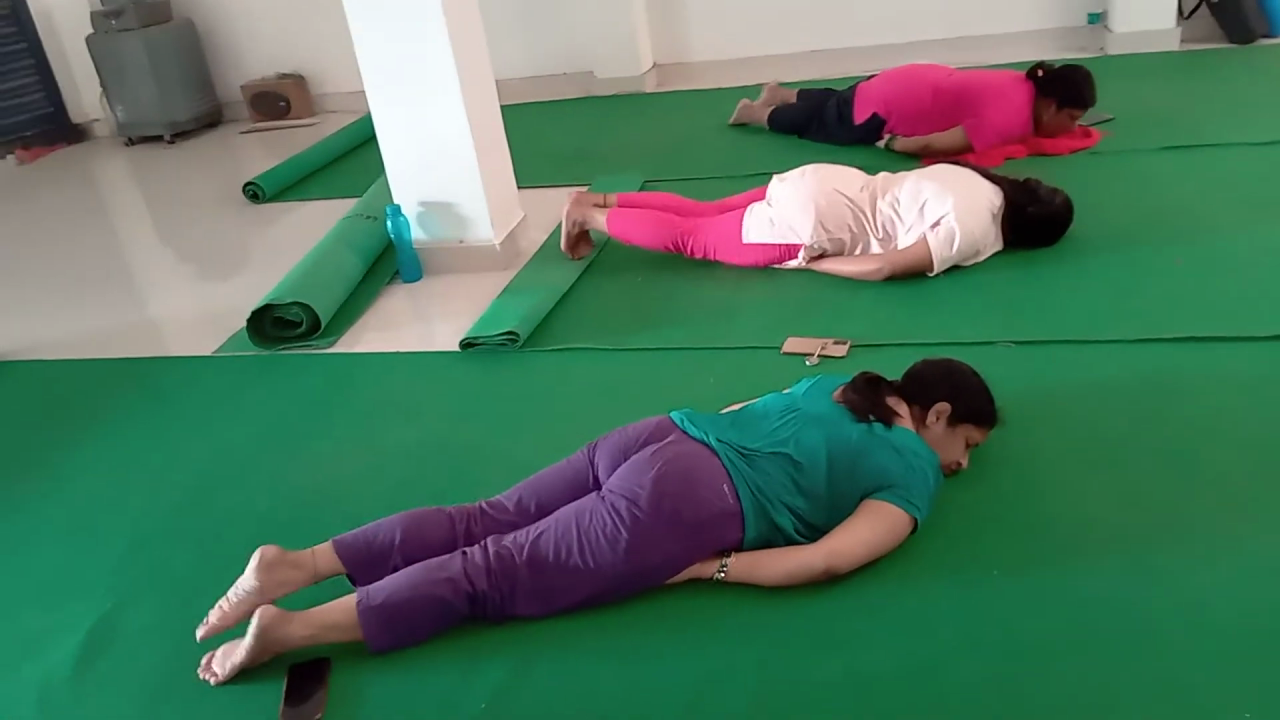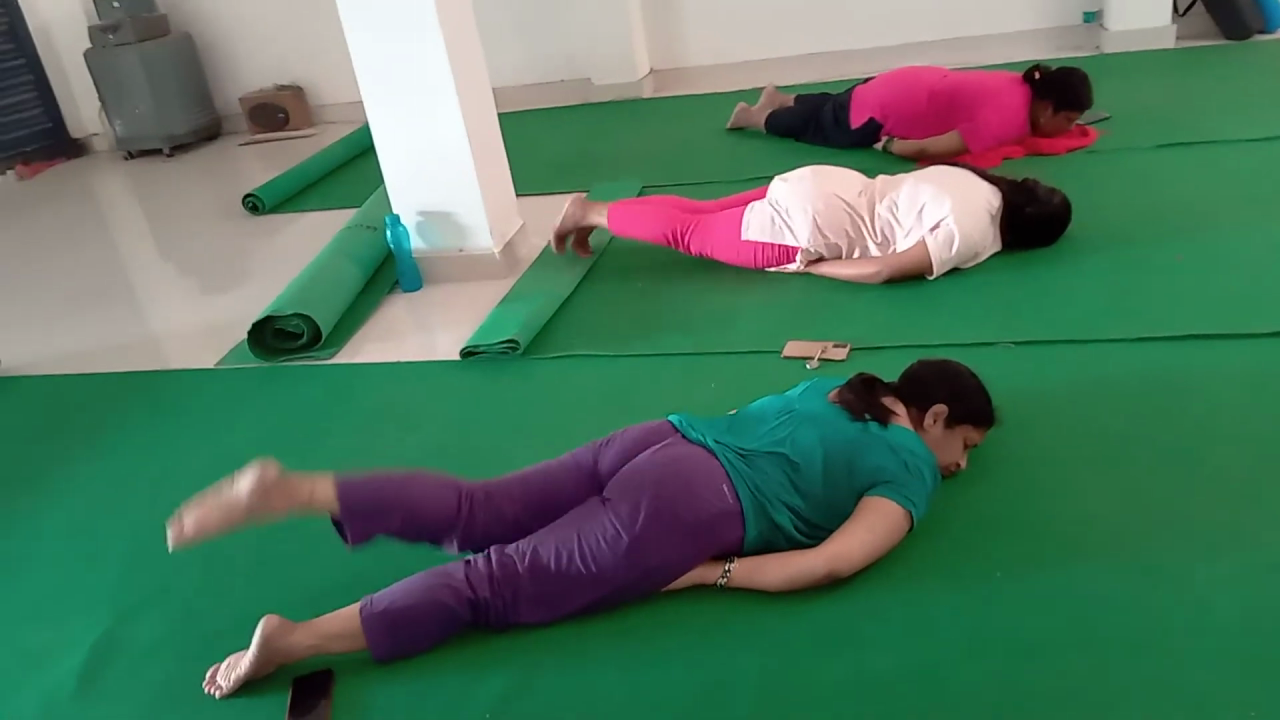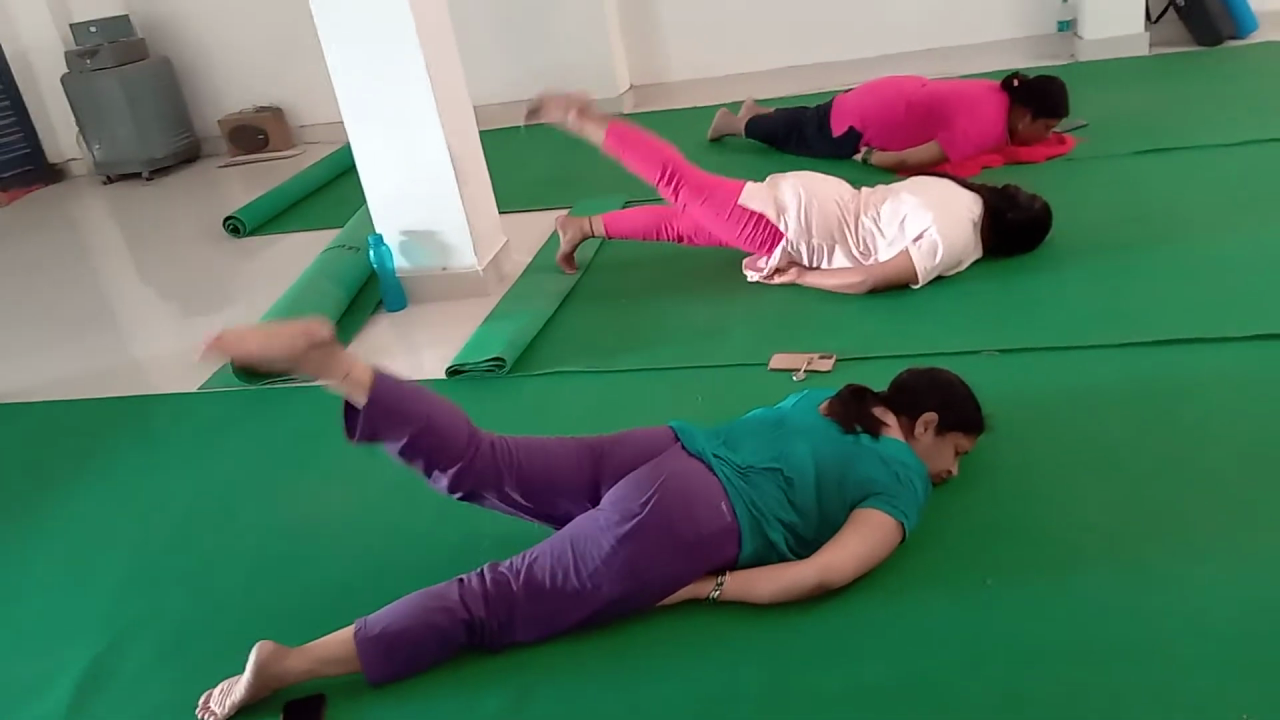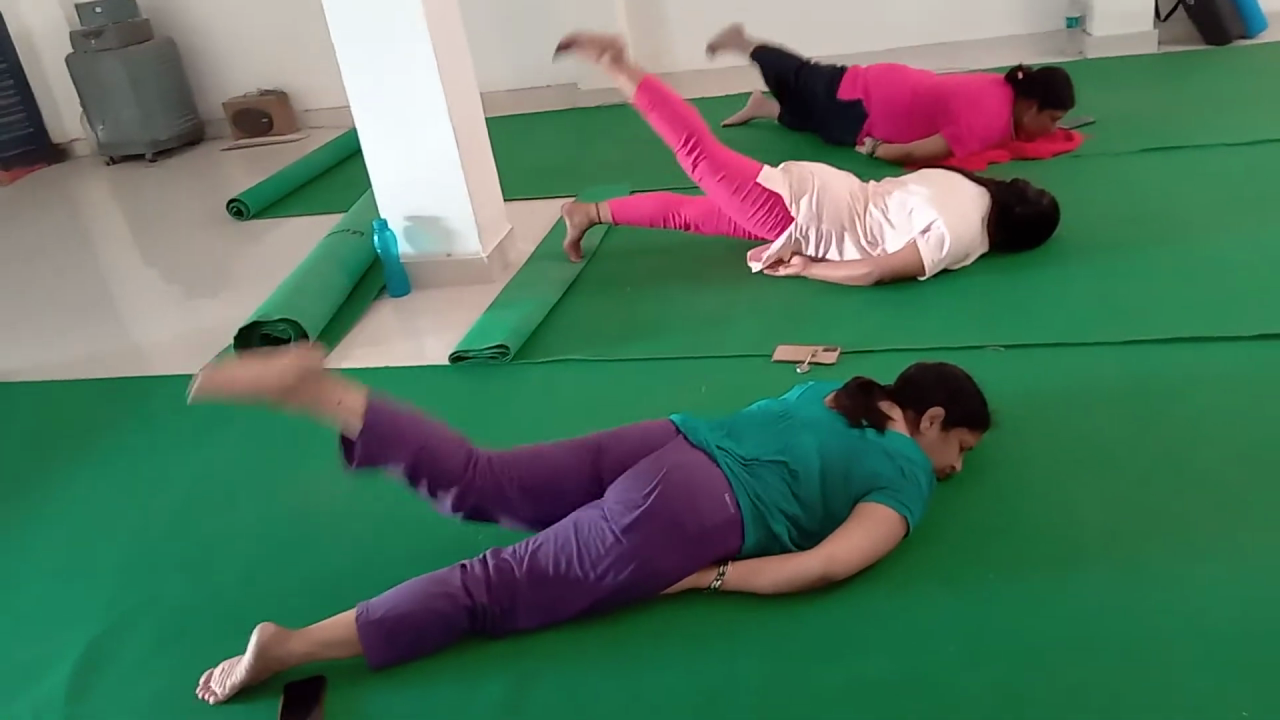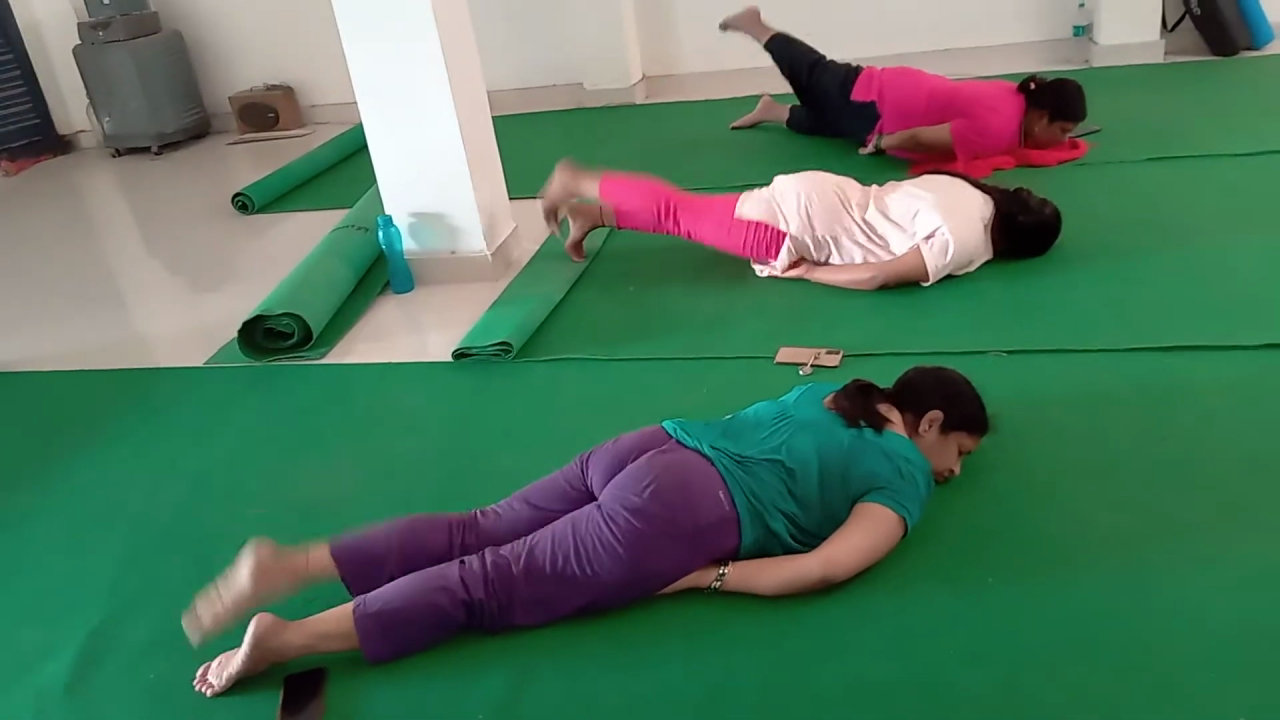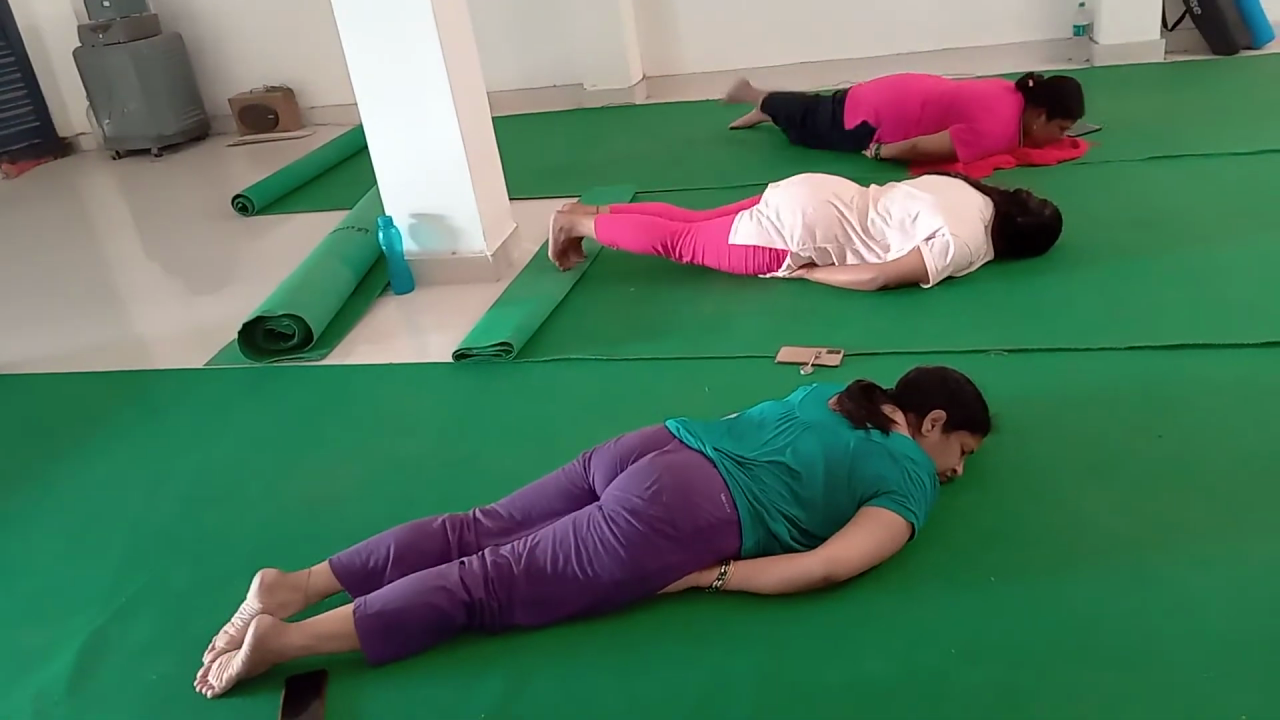
dt=0.3s
person 1, frame 1
left shoulder: (845, 386)
right shoulder: (913, 475)
right elbow: (832, 558)
right wrist: (712, 566)
left hip: (654, 436)
right hip: (681, 506)
left knee: (478, 525)
right knee: (493, 575)
left ankle: (292, 563)
right ankle: (290, 628)
person 1, frame 2
left shoulder: (840, 390)
right shoulder: (910, 472)
right elbow: (832, 563)
right wrist: (714, 572)
left hip: (657, 441)
right hip: (686, 509)
left knee: (472, 511)
right knee: (496, 584)
left ankle: (282, 488)
right ankle: (291, 641)
person 1, frame 3
left shoulder: (836, 401)
right shoulder: (902, 485)
right elbow: (825, 573)
right wrist: (707, 586)
left hip: (655, 449)
right hip: (682, 524)
left knee: (469, 465)
right knee: (492, 604)
left ankle: (321, 354)
person 1, frame 4
left shoulder: (838, 393)
right shoulder: (906, 480)
right elbow: (828, 567)
right wrist: (706, 576)
left hip: (662, 444)
right hip: (689, 513)
left knee: (471, 480)
right knee: (495, 588)
left ankle: (311, 379)
right ankle: (288, 647)
person 1, frame 5
left shoulder: (839, 393)
right shoulder: (904, 481)
right elbow: (826, 567)
right wrist: (708, 575)
left hip: (650, 446)
right hip: (679, 513)
left knee: (474, 535)
right knee: (489, 587)
left ankle: (283, 565)
right ankle: (283, 637)
person 1, frame 6
left shoulder: (842, 394)
right shoulder: (909, 482)
right elbow: (830, 566)
right wrist: (710, 575)
left hip: (652, 446)
right hip: (680, 515)
left knee: (475, 534)
right knee: (490, 584)
left ankle: (291, 585)
right ankle: (285, 638)
person 2, frame 1
left shoulder: (979, 180)
right shoulder: (973, 233)
right elbow: (885, 267)
right wrist: (815, 263)
left hip: (824, 184)
right hip: (813, 223)
left knee: (701, 211)
right knee: (693, 236)
left ankle: (600, 200)
right ankle: (589, 217)
person 2, frame 2
left shoulder: (976, 182)
right shoulder: (972, 235)
right elbow: (885, 271)
right wrist: (815, 267)
left hip: (826, 186)
right hip: (811, 227)
left knee: (700, 212)
right knee: (692, 232)
left ankle: (596, 207)
right ankle: (592, 214)
person 2, frame 3
left shoulder: (960, 195)
right shoulder: (952, 246)
right elbow: (871, 279)
right wrist: (803, 276)
left hip: (816, 198)
right hip: (793, 225)
left knee: (683, 223)
right knee: (680, 184)
left ankle: (584, 226)
right ankle: (578, 118)
person 2, frame 4
left shoulder: (966, 184)
right shoulder: (961, 237)
right elbow: (876, 272)
right wrist: (807, 267)
left hip: (825, 189)
right hip: (803, 211)
left knee: (689, 211)
right knee: (699, 154)
left ankle: (591, 212)
right ankle: (618, 65)
person 2, frame 5
left shoulder: (968, 192)
right shoulder: (965, 246)
right elbow: (876, 277)
right wrist: (808, 272)
left hip: (820, 196)
right hip: (804, 223)
left knee: (694, 213)
right knee: (680, 212)
left ankle: (591, 212)
right ankle: (578, 184)
person 2, frame 6
left shoulder: (967, 190)
right shoulder: (965, 245)
right elbow: (878, 277)
right wrist: (808, 273)
left hip: (816, 193)
right hip: (800, 234)
left knee: (694, 222)
right knee: (683, 241)
left ankle: (591, 211)
right ankle: (579, 223)
person 3, frame 1
left shoulder: (1028, 85)
right shoulder: (1013, 120)
right elbow: (932, 145)
right wrist: (891, 143)
left hip: (908, 84)
right hip: (882, 108)
left knee: (832, 106)
right knee: (817, 121)
left ankle: (780, 94)
right ankle: (756, 113)
person 3, frame 2
left shoulder: (1024, 85)
right shoulder: (1008, 122)
right elbow: (929, 150)
right wrist: (889, 146)
left hip: (909, 85)
right hip: (881, 111)
left knee: (831, 110)
right knee: (819, 125)
left ankle: (779, 98)
right ankle: (754, 117)
person 3, frame 3
left shoulder: (1003, 94)
right shoulder: (986, 130)
right elbow: (909, 161)
right wrist: (868, 156)
left hip: (892, 96)
right hip: (863, 120)
left knee: (805, 124)
right knee: (798, 131)
left ankle: (752, 116)
right ankle: (736, 122)
person 3, frame 4
left shoulder: (1006, 88)
right shoulder: (991, 125)
right elbow: (912, 153)
right wrist: (873, 149)
left hip: (891, 86)
right hip: (865, 100)
left knee: (809, 115)
right knee: (801, 79)
left ankle: (764, 105)
right ankle: (740, 41)
person 3, frame 5
left shoulder: (1018, 96)
right shoulder: (997, 130)
right elbow: (917, 139)
right wrist: (878, 145)
left hip: (896, 91)
right hip: (877, 101)
left knee: (823, 118)
right knee: (814, 75)
left ankle: (772, 110)
right ankle: (756, 27)
person 3, frame 6
left shoulder: (1017, 94)
right shoulder: (998, 130)
right elbow: (918, 148)
right wrist: (879, 151)
left hip: (901, 95)
right hip: (877, 112)
left knee: (819, 121)
right knee: (811, 120)
left ankle: (768, 111)
right ankle: (753, 95)
